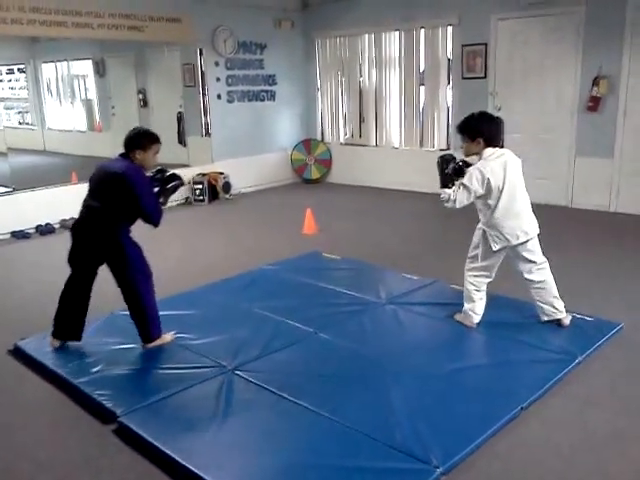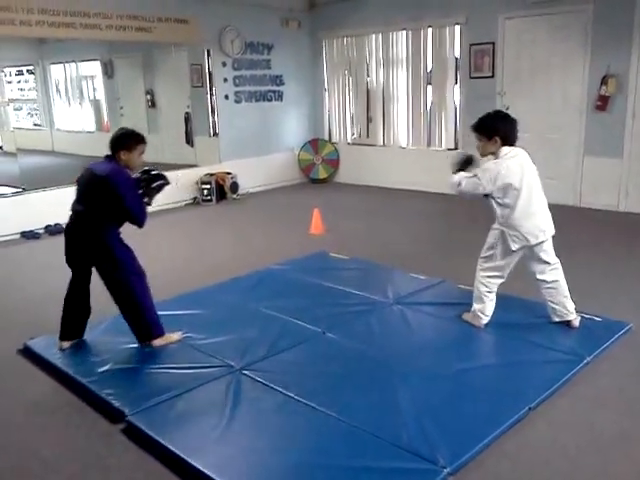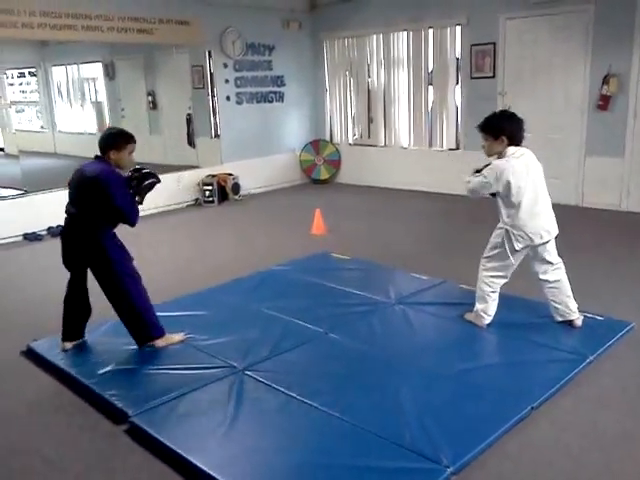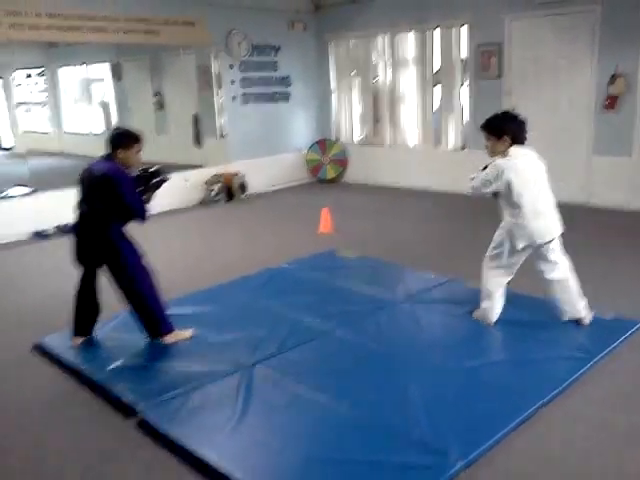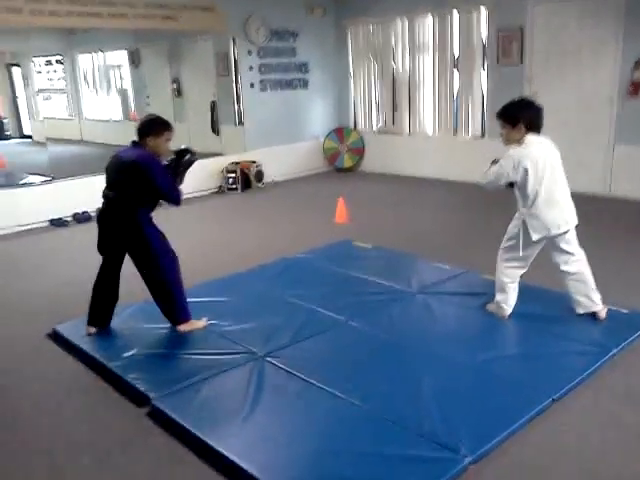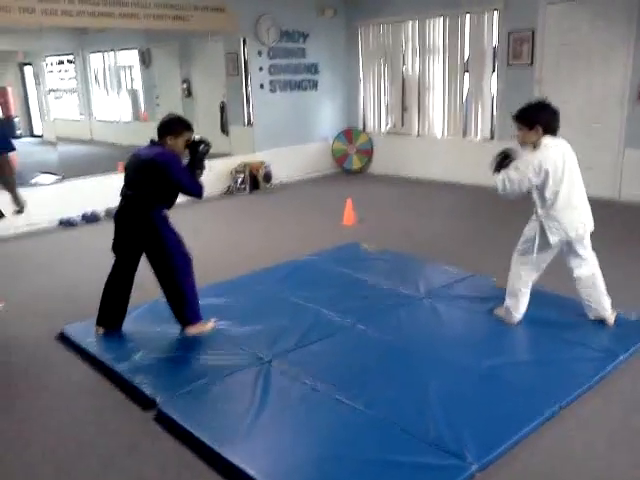
dt=0.2s
person 1, frame 1
left shoulder: (106, 168)
right shoulder: (135, 175)
right elbow: (153, 218)
left wrist: (148, 187)
right wrist: (160, 195)
left hip: (84, 229)
right hip: (111, 236)
left knee: (78, 281)
right knee: (139, 279)
left ankle: (61, 334)
right ankle: (152, 335)
person 1, frame 2
left shoulder: (94, 169)
right shoulder: (120, 177)
right elbow: (137, 218)
left wrist: (134, 188)
right wrist: (144, 196)
left hip: (76, 233)
right hip: (101, 238)
left knee: (79, 282)
right knee: (131, 282)
left ankle: (68, 336)
right ankle: (154, 334)
person 1, frame 3
left shoulder: (84, 170)
right shoulder: (110, 177)
right elbow: (130, 218)
left wrist: (127, 186)
right wrist: (137, 195)
left hip: (72, 235)
right hip: (96, 239)
left knee: (77, 283)
right knee: (127, 284)
left ankle: (70, 337)
right ankle: (154, 335)
person 1, frame 4
left shoulder: (92, 170)
right shoulder: (118, 175)
right elbow: (136, 213)
left wrist: (135, 187)
right wrist: (143, 194)
left hip: (84, 232)
right hip: (106, 235)
left knee: (89, 280)
right knee: (138, 280)
left ankle: (80, 332)
right ankle: (164, 330)
person 1, frame 5
left shoulder: (121, 156)
right shoulder: (148, 160)
right elbow: (172, 197)
left wrist: (168, 172)
left hip: (109, 218)
right hip: (133, 222)
left knee: (109, 268)
right knee: (164, 265)
left ankle: (96, 322)
right ankle: (182, 319)
person 1, frame 6
left shoulder: (140, 155)
right shoulder: (167, 158)
right elbow: (194, 190)
left wrist: (191, 166)
left hip: (126, 217)
right hip: (150, 220)
left knee: (122, 269)
right knee: (178, 265)
left ankle: (106, 323)
right ankle: (192, 321)
person 2, frame 1
left shoulder: (478, 171)
right shoulder: (510, 157)
left elbow: (455, 200)
left hip: (496, 232)
right hip: (524, 226)
left knee: (476, 271)
right knee: (537, 270)
left ankle: (470, 315)
right ankle: (558, 314)
person 2, frame 2
left shoulder: (494, 169)
right shoulder: (522, 156)
left elbow: (463, 187)
left wrist: (460, 173)
right wrist: (480, 172)
left hip: (512, 231)
right hip: (539, 226)
left knee: (488, 271)
right knee: (549, 271)
left ankle: (479, 315)
right ankle: (568, 315)
person 2, frame 3
left shoulder: (499, 168)
right shoulder: (529, 157)
left elbow: (473, 189)
left wrist: (477, 175)
right wrist: (488, 174)
left hip: (516, 231)
right hip: (543, 226)
left knee: (491, 270)
right knee: (552, 270)
left ankle: (481, 315)
right ankle: (571, 315)
person 2, frame 4
left shoulder: (501, 166)
right shoulder: (533, 157)
left elbow: (477, 187)
left wrist: (483, 174)
left hip: (519, 229)
right hip: (546, 225)
left knee: (495, 267)
right knee: (557, 269)
left ankle: (488, 313)
right ankle: (579, 312)
person 2, frame 5
left shoulder: (517, 155)
right shoulder: (548, 145)
left elbow: (490, 179)
left wrist: (496, 166)
right wrist: (511, 175)
left hip: (534, 220)
right hip: (562, 216)
left knee: (510, 259)
right knee: (573, 261)
left ankle: (502, 306)
right ankle: (594, 306)
person 2, frame 6
left shoulder: (537, 158)
right shoulder: (564, 148)
left elbow: (508, 186)
left wrist: (502, 171)
right wrist: (518, 169)
left hip: (551, 224)
right hip: (579, 219)
left knee: (524, 264)
right knee: (585, 266)
left ankle: (510, 311)
right ankle: (604, 312)
